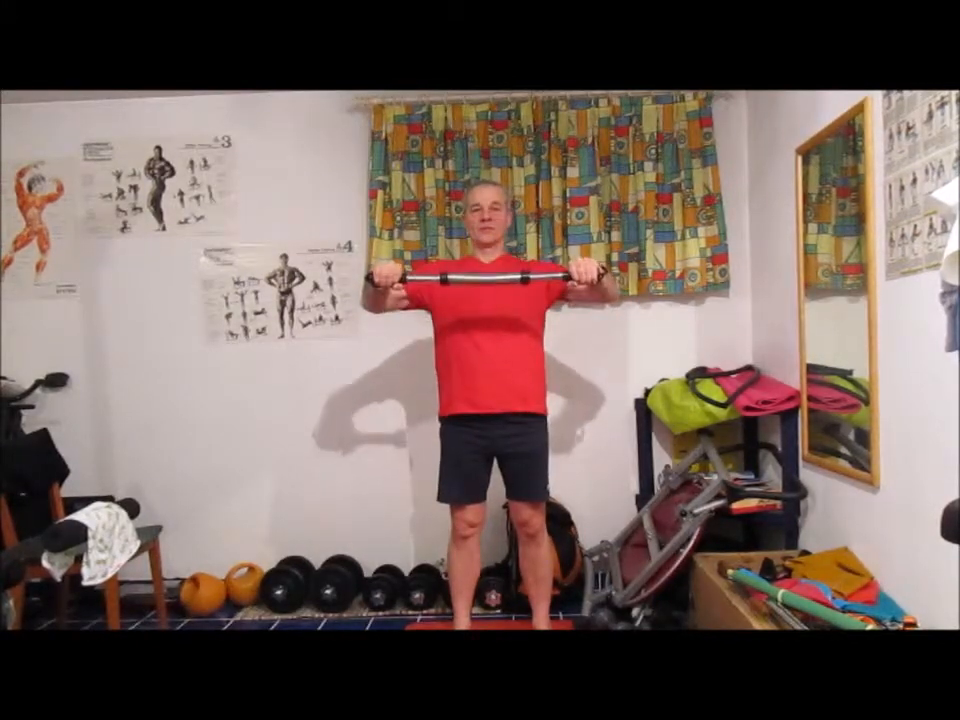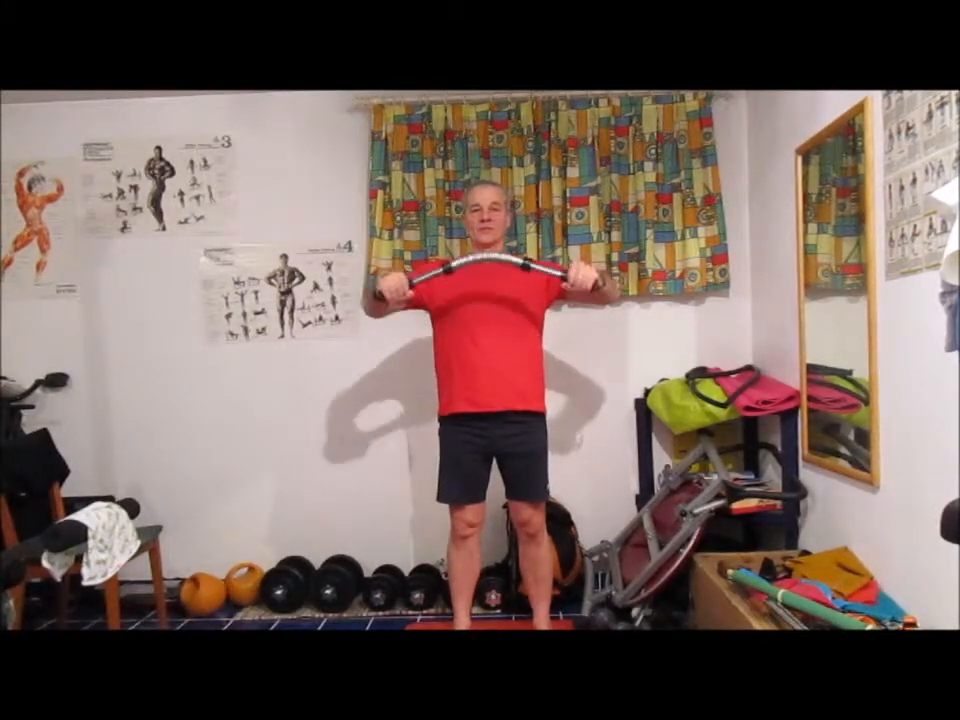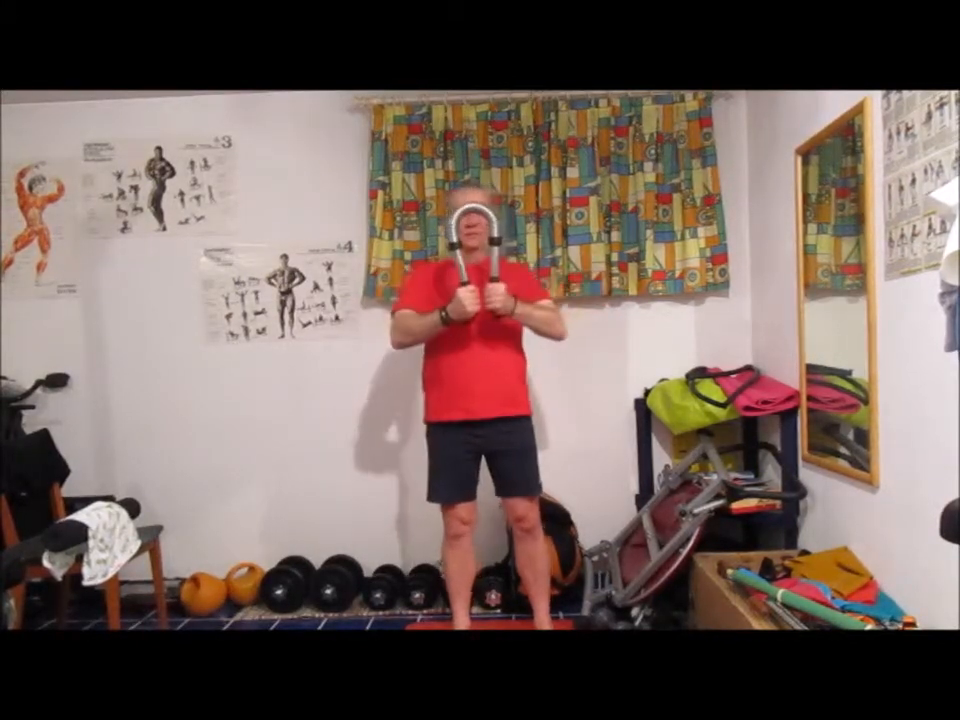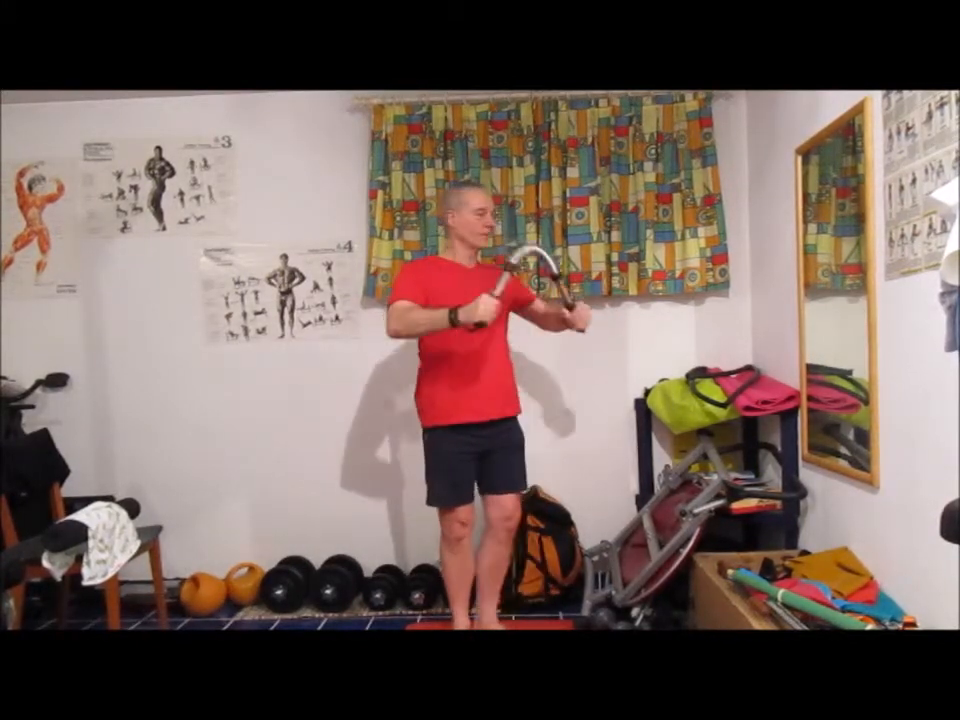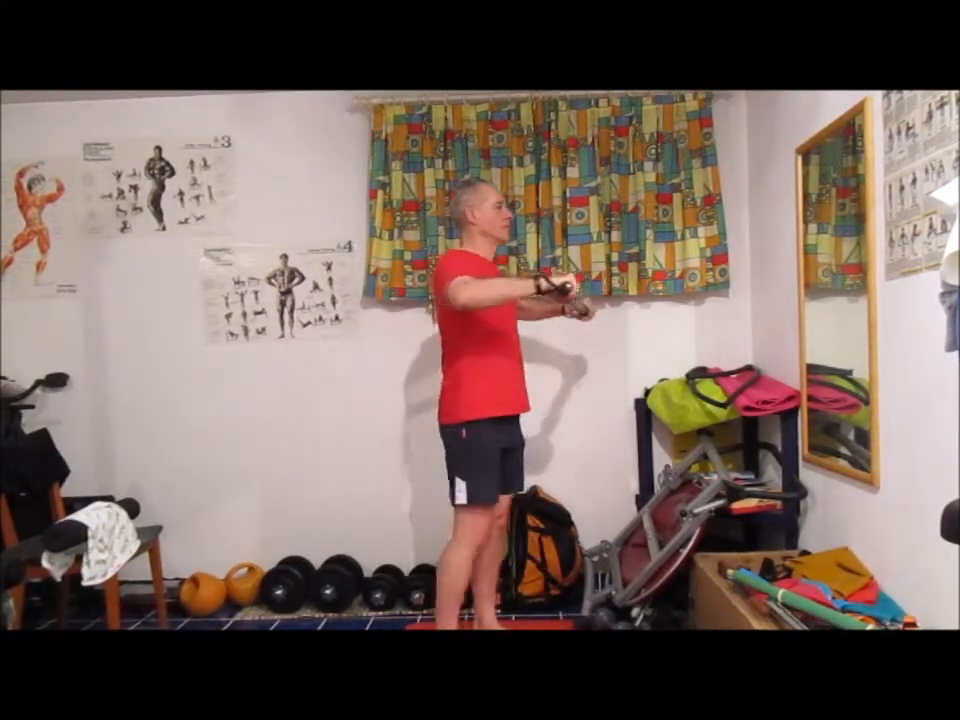
dt=0.5s
person 1, frame 1
left shoulder: (539, 274)
right shoulder: (437, 275)
left elbow: (609, 296)
right elbow: (376, 305)
left wrist: (596, 274)
right wrist: (378, 282)
left hip: (524, 419)
right hip: (462, 422)
left knee: (531, 523)
right knee: (465, 525)
left ankle: (541, 622)
right ankle: (461, 623)
person 1, frame 2
left shoulder: (536, 273)
right shoulder: (438, 275)
left elbow: (610, 296)
right elbow: (374, 309)
left wrist: (593, 280)
right wrist: (382, 292)
left hip: (523, 418)
right hip: (461, 421)
left knee: (531, 523)
right knee: (465, 525)
left ankle: (542, 622)
right ankle: (461, 623)
person 1, frame 3
left shoulder: (517, 274)
right shoulder: (426, 276)
left elbow: (558, 328)
right elbow: (400, 334)
left wrist: (512, 306)
right wrist: (449, 312)
left hip: (510, 418)
right hip: (449, 422)
left knee: (526, 519)
right knee: (458, 525)
left ankle: (543, 621)
right ankle: (461, 623)
person 1, frame 4
left shoulder: (497, 277)
right shoulder: (421, 272)
left elbow: (539, 312)
right elbow: (396, 324)
left wrist: (567, 316)
right wrist: (459, 315)
left hip: (501, 419)
right hip: (448, 423)
left knee: (505, 519)
right knee: (457, 526)
left ankle: (487, 617)
right ankle: (459, 622)
person 1, frame 5
left shoulder: (490, 273)
right shoulder: (455, 263)
left elbow: (518, 308)
right elbow: (463, 296)
left wrist: (564, 308)
right wrist: (543, 283)
left hip: (504, 416)
right hip: (470, 419)
left knee: (498, 520)
right knee: (472, 529)
left ankle: (486, 619)
right ankle: (446, 627)
